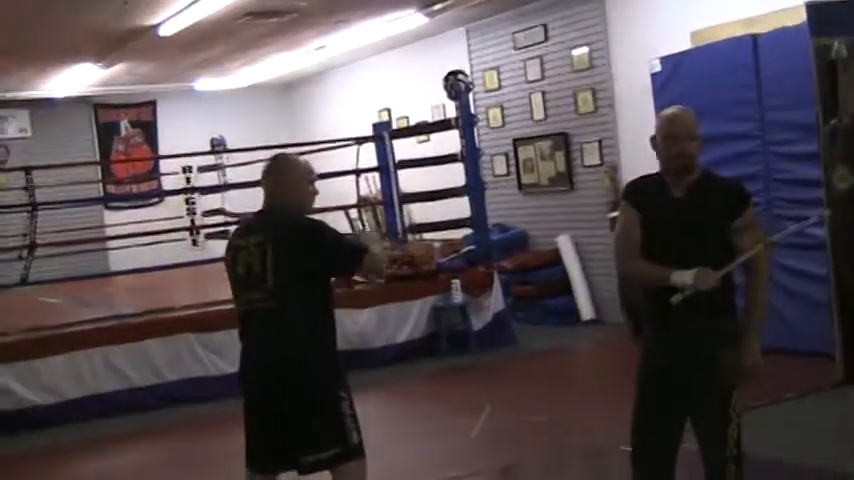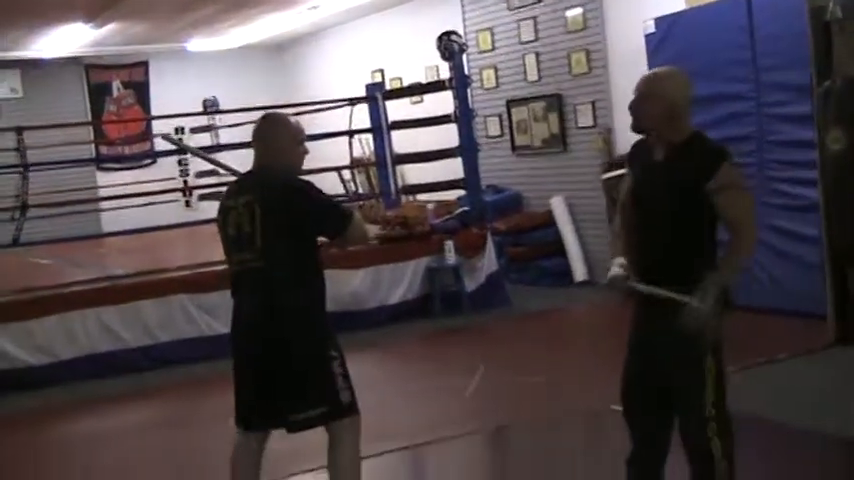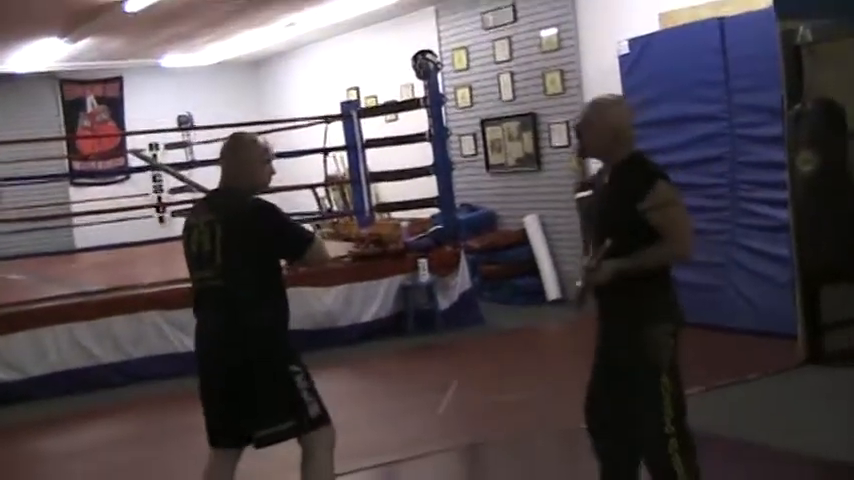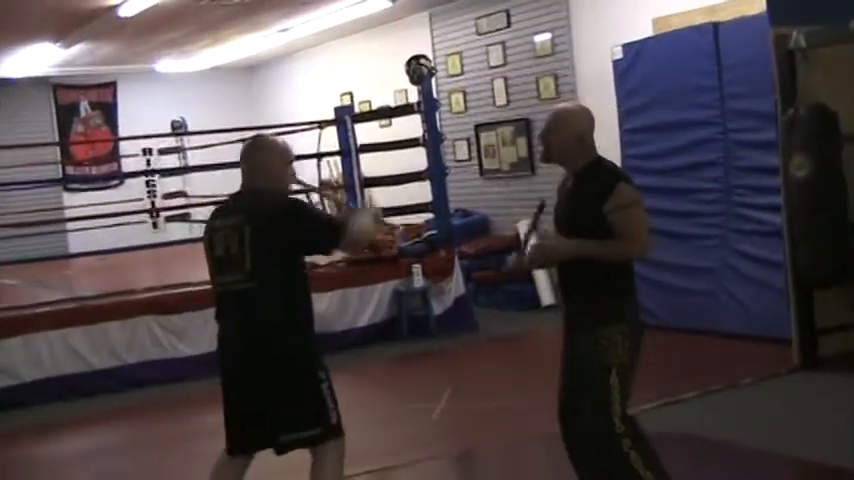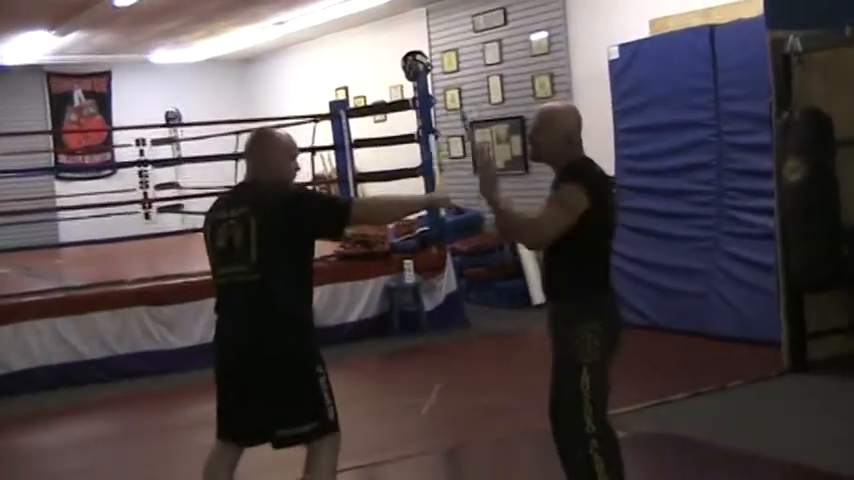
dt=0.4s
person 1, frame 1
left shoulder: (729, 197)
right shoulder: (638, 193)
left elbow: (757, 269)
right elbow: (628, 259)
left wrist: (750, 339)
right wrist: (679, 277)
left hip: (715, 336)
right hip: (660, 333)
left knee: (719, 443)
right knee: (649, 438)
person 1, frame 2
left shoulder: (710, 160)
right shoulder: (639, 153)
left elbow: (744, 234)
right elbow: (625, 213)
left wrist: (710, 294)
right wrist: (620, 259)
left hip: (691, 300)
right hip: (652, 296)
left knee: (700, 405)
right knee: (640, 395)
person 1, frame 3
left shoulder: (646, 180)
right shoulder: (606, 176)
left elbow: (680, 244)
left wrist: (617, 268)
right wrist: (592, 272)
left hip: (650, 315)
right hip: (615, 312)
left knee: (658, 422)
right knee: (603, 409)
person 1, frame 4
left shoulder: (609, 182)
right shoulder: (570, 183)
left elbow: (636, 244)
left wrist: (569, 248)
right wrist: (545, 253)
left hip: (611, 317)
right hip: (581, 314)
left knee: (607, 420)
right knee: (575, 415)
person 1, frame 5
left shoulder: (578, 181)
right shoulder: (577, 176)
left elbow: (535, 235)
right elbow: (552, 238)
left wrist: (491, 193)
right wrist: (507, 227)
left hip: (584, 314)
right hip: (578, 309)
left knee: (584, 420)
right knee: (568, 412)
person 2, frame 1
left shoulder: (239, 239)
right shoulder: (306, 232)
right elbow: (376, 264)
right wrist: (370, 247)
left hip: (260, 366)
right hip: (309, 366)
person 2, frame 2
left shoulder: (231, 198)
right shoulder: (293, 191)
right elbow: (358, 233)
right wrist: (325, 221)
left hip: (250, 326)
right hip: (296, 325)
left knee: (251, 431)
right knee: (344, 422)
person 2, frame 3
left shoulder: (197, 216)
right shoulder: (255, 212)
right elbow: (318, 255)
right wrist: (289, 239)
left hip: (215, 344)
right hip: (259, 344)
left knee: (226, 446)
right knee: (318, 435)
person 2, frame 4
left shoulder: (219, 218)
right shoulder: (283, 211)
right elbow: (357, 237)
right wrist: (369, 217)
left hip: (236, 347)
right hip: (284, 347)
left knee: (239, 450)
right knee: (329, 444)
person 2, frame 5
left shoulder: (217, 211)
right shoulder: (289, 203)
right elbow: (366, 210)
right wrist: (428, 200)
left hip: (233, 340)
right hip: (283, 340)
left knee: (230, 441)
right knee: (323, 440)
